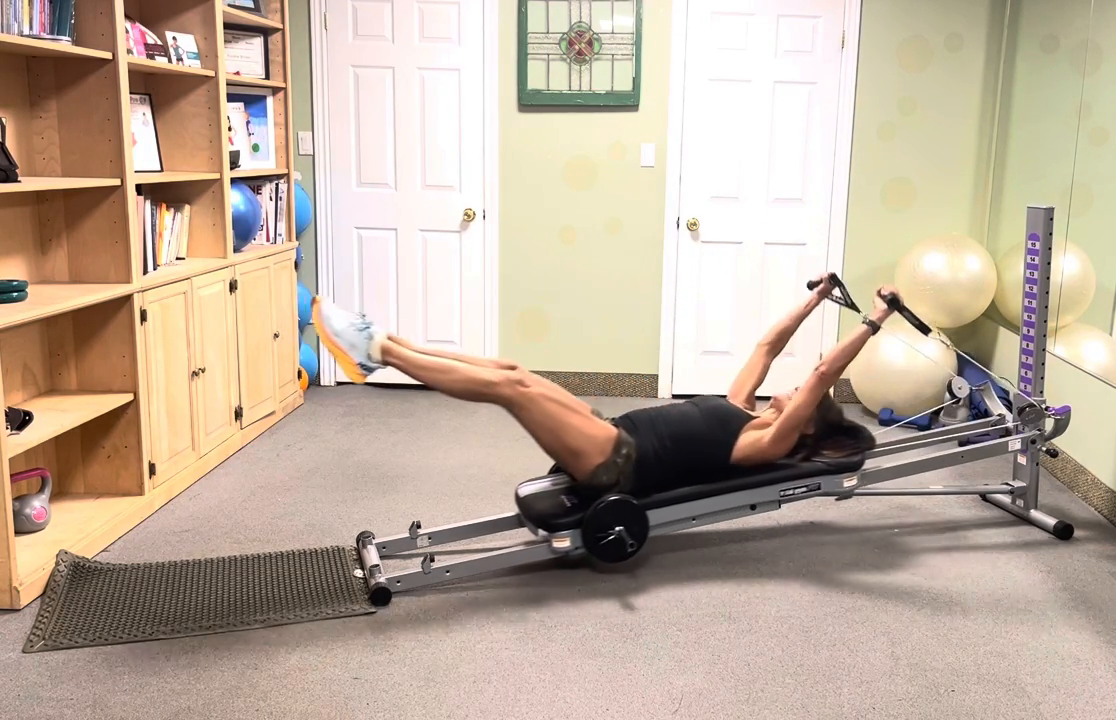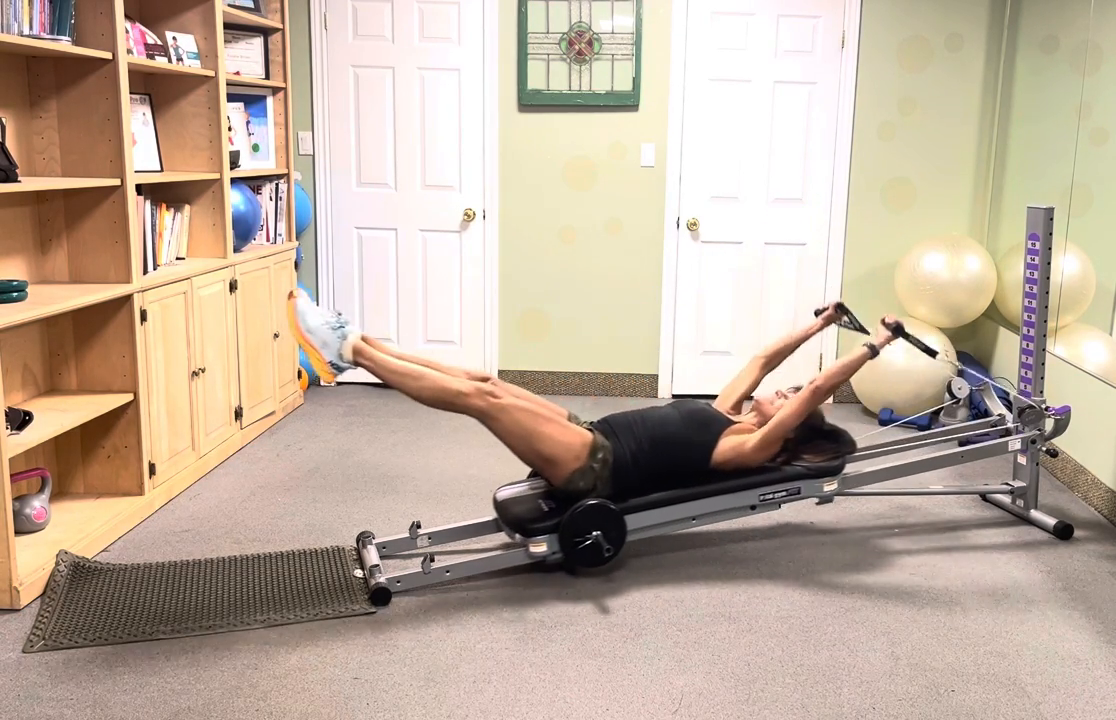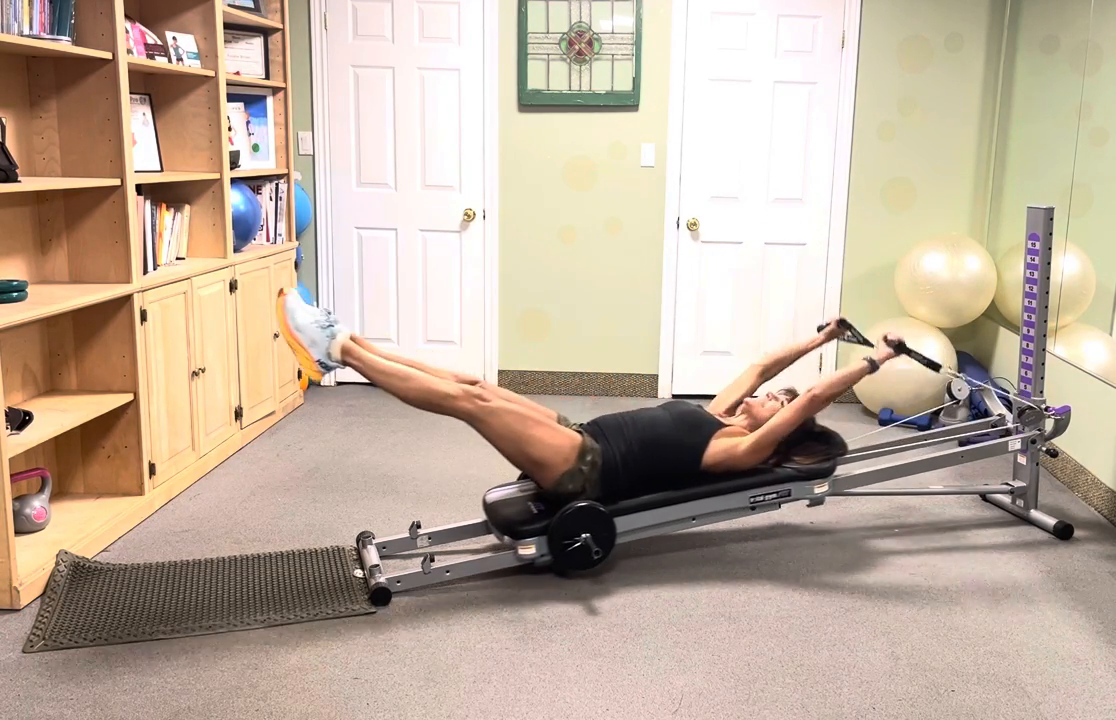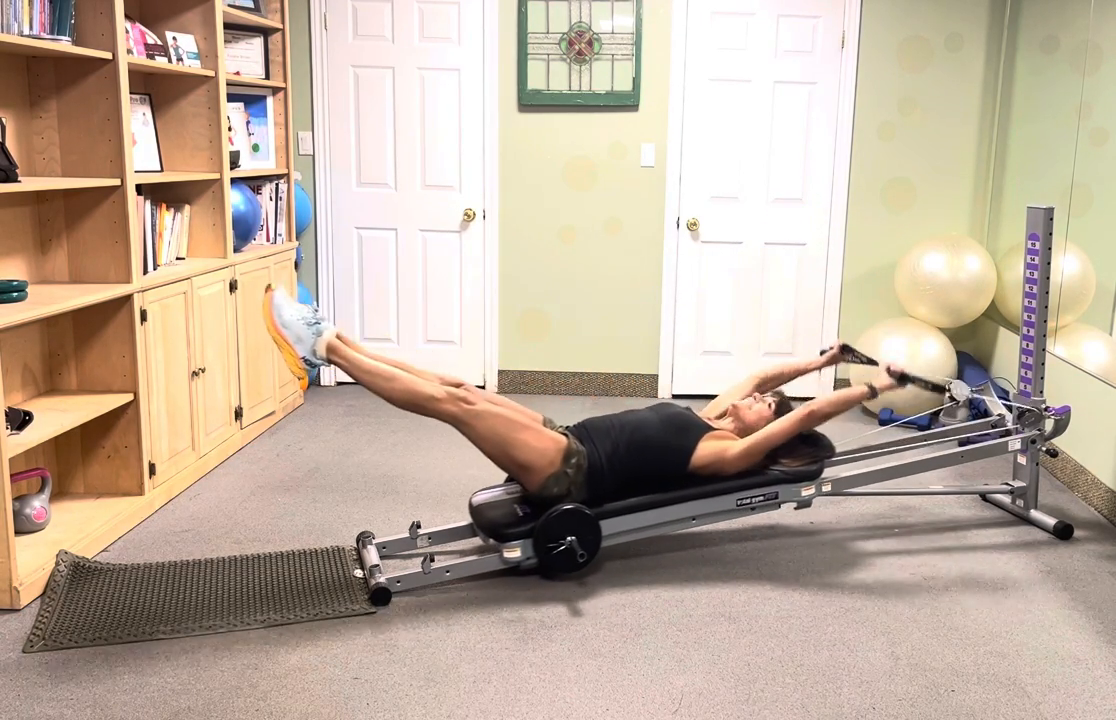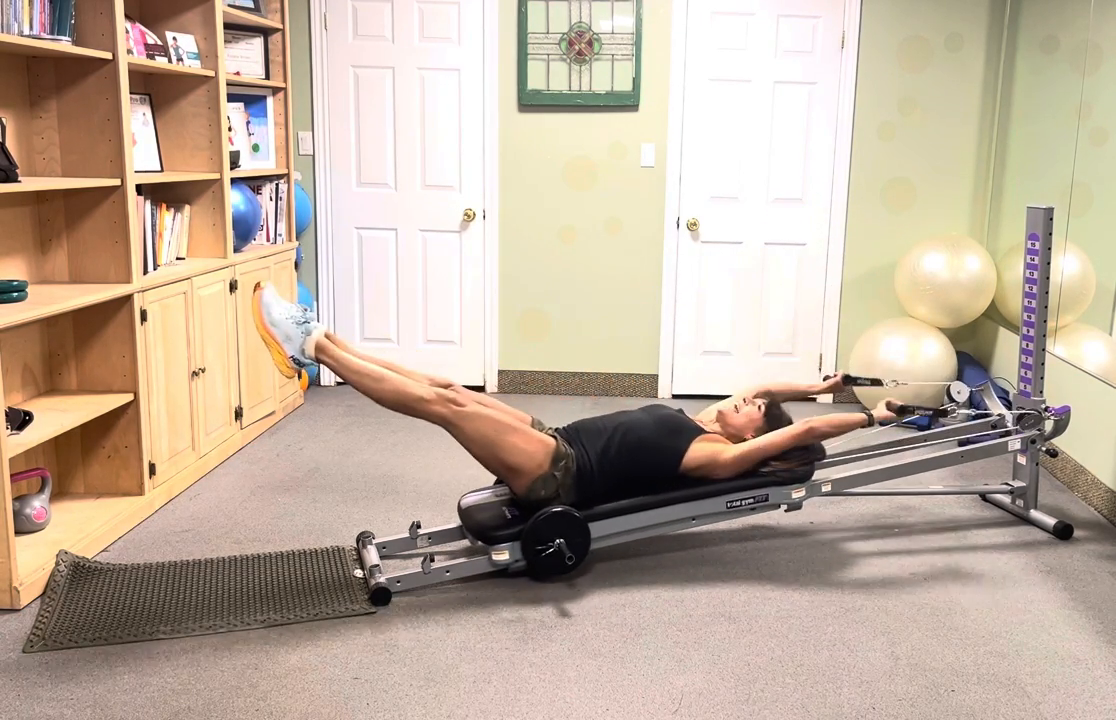
dt=0.1s
person 1, frame 1
left shoulder: (771, 443)
right shoulder: (740, 412)
left elbow: (823, 373)
right elbow: (769, 345)
left wrist: (873, 322)
right wrist: (816, 298)
left hip: (619, 466)
right hip: (612, 440)
left knee: (509, 383)
right knee: (508, 370)
left ankle: (379, 351)
right ankle: (386, 344)
person 1, frame 2
left shoulder: (753, 449)
right shoulder: (727, 417)
left elbow: (813, 392)
right elbow: (763, 359)
left wrist: (871, 347)
right wrist: (820, 323)
left hip: (597, 468)
right hip: (591, 440)
left knee: (479, 395)
right knee: (480, 379)
left ankle: (351, 352)
right ankle: (356, 346)
person 1, frame 3
left shoulder: (743, 451)
right shoulder: (719, 420)
left elbow: (811, 400)
right elbow: (760, 366)
left wrist: (874, 361)
right wrist: (823, 337)
left hip: (587, 471)
right hip: (584, 441)
left knee: (468, 398)
right knee: (470, 383)
left ankle: (340, 351)
right ankle: (346, 344)
person 1, frame 4
left shoulder: (731, 454)
right shoulder: (710, 425)
left elbow: (802, 419)
right elbow: (758, 376)
left wrist: (871, 389)
right wrist: (824, 360)
left hip: (571, 473)
right hip: (567, 440)
left knee: (455, 402)
right knee: (455, 386)
left ankle: (324, 349)
right ankle: (330, 342)
person 1, frame 5
left shoulder: (721, 458)
right shoulder: (701, 429)
left elbow: (799, 430)
right elbow: (759, 385)
left wrist: (870, 415)
right wrist: (824, 384)
left hip: (561, 476)
right hip: (558, 442)
left knee: (444, 404)
right knee: (445, 387)
left ankle: (313, 348)
right ankle: (322, 342)
